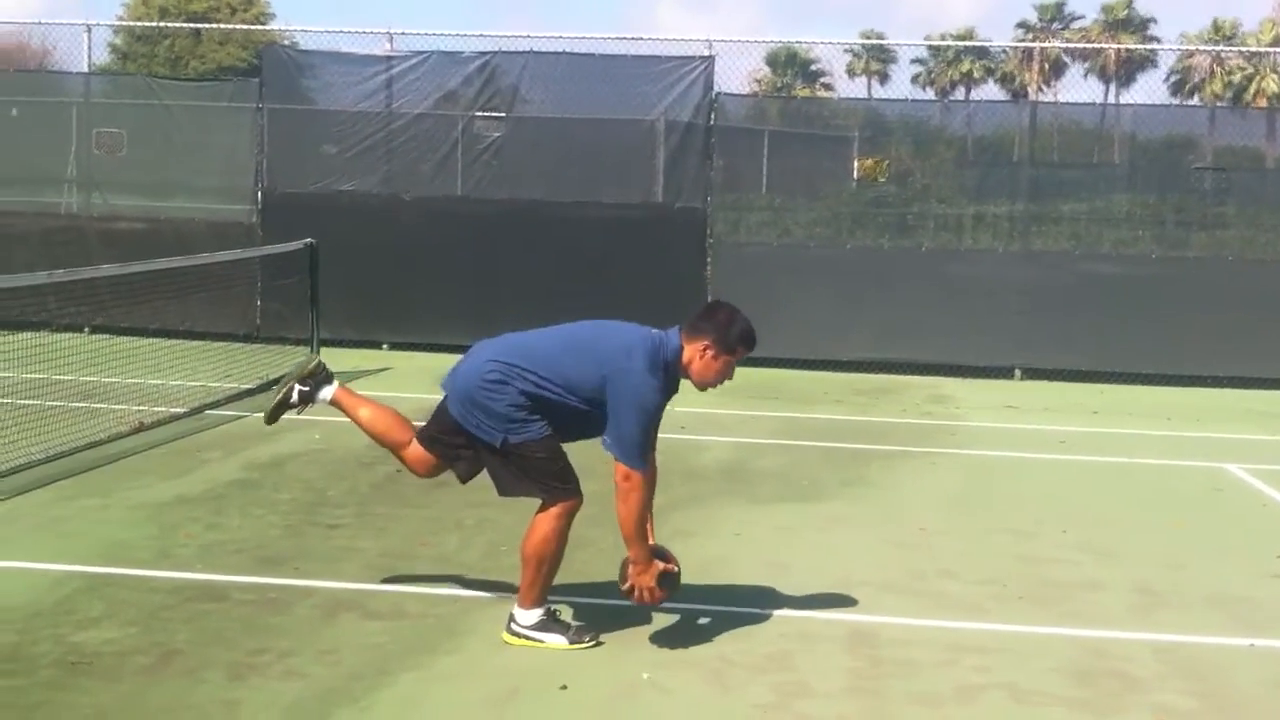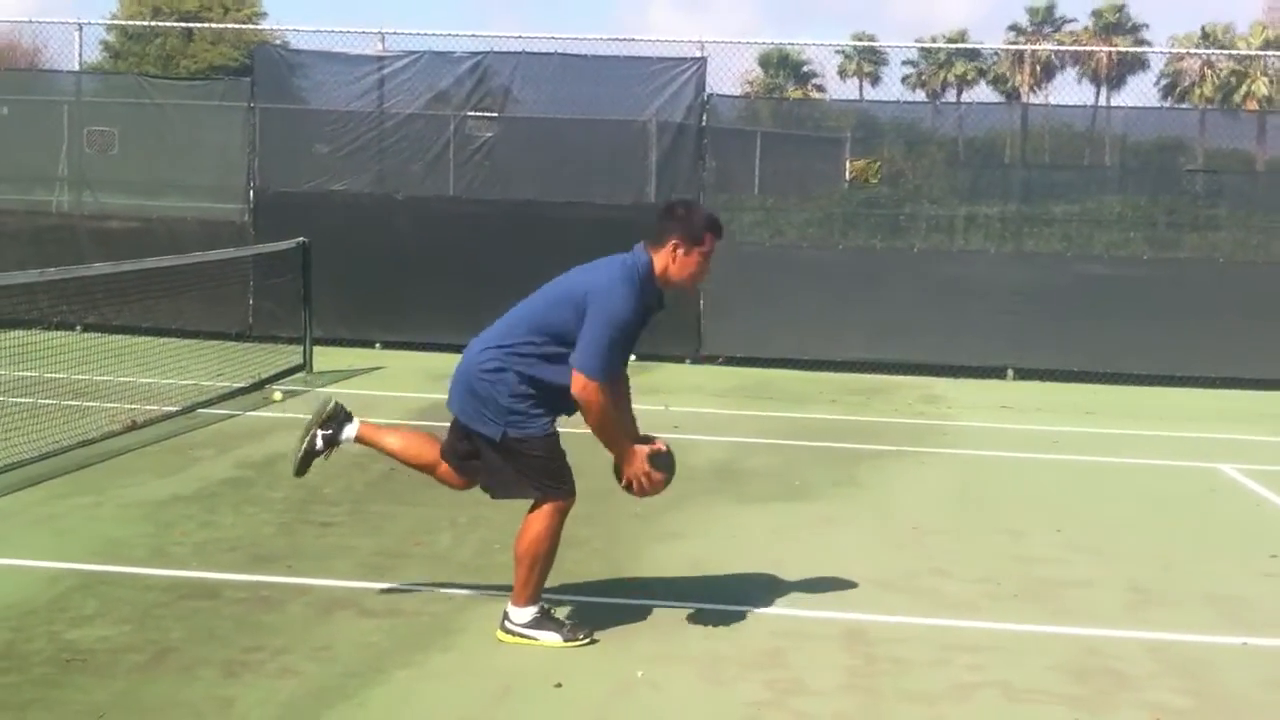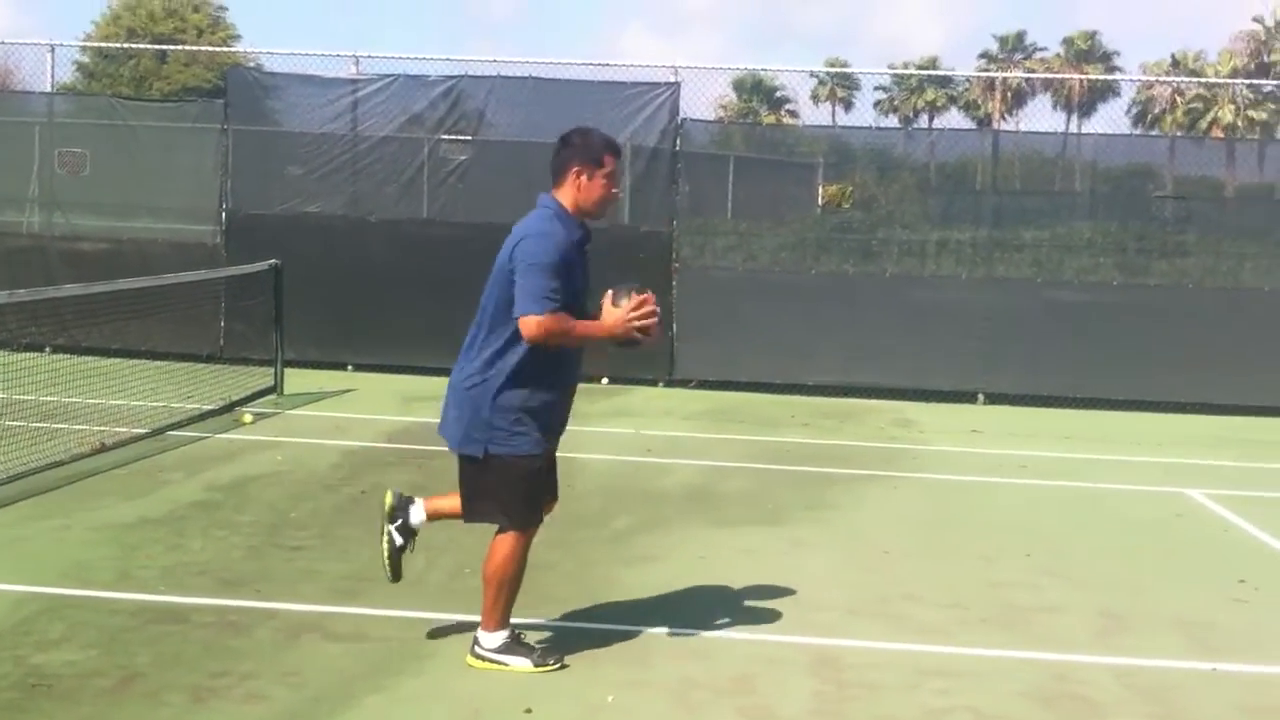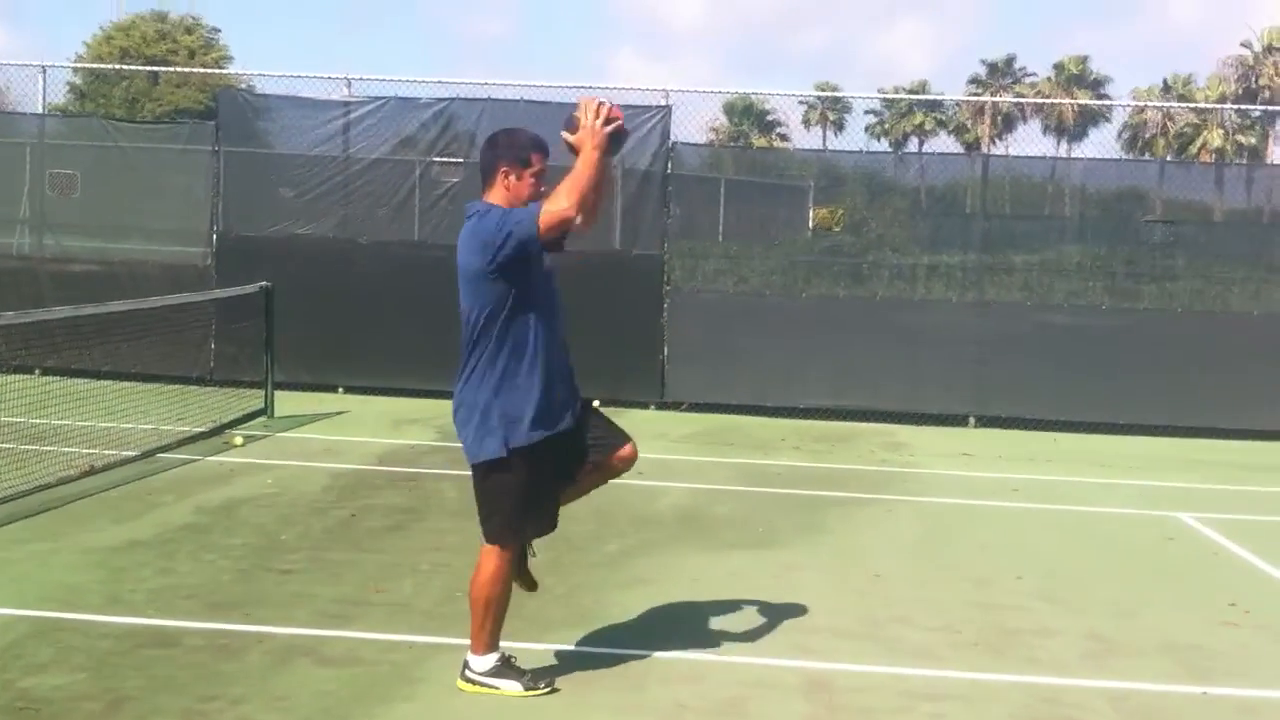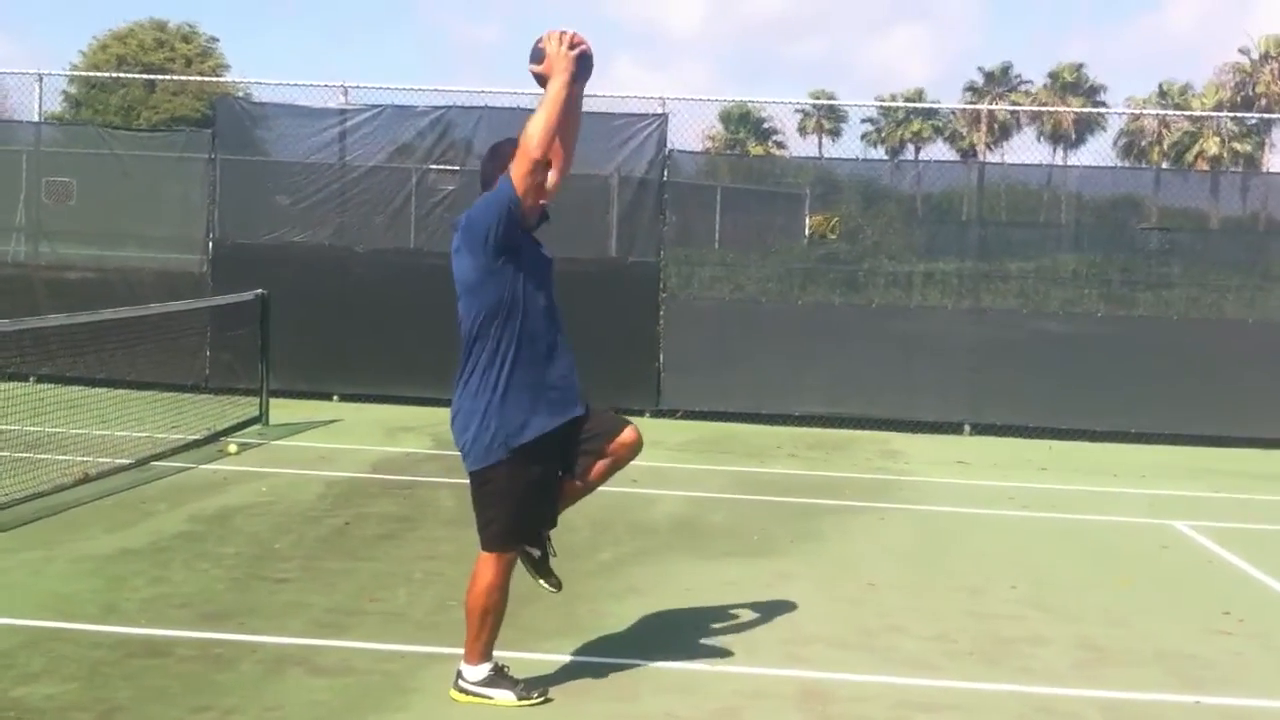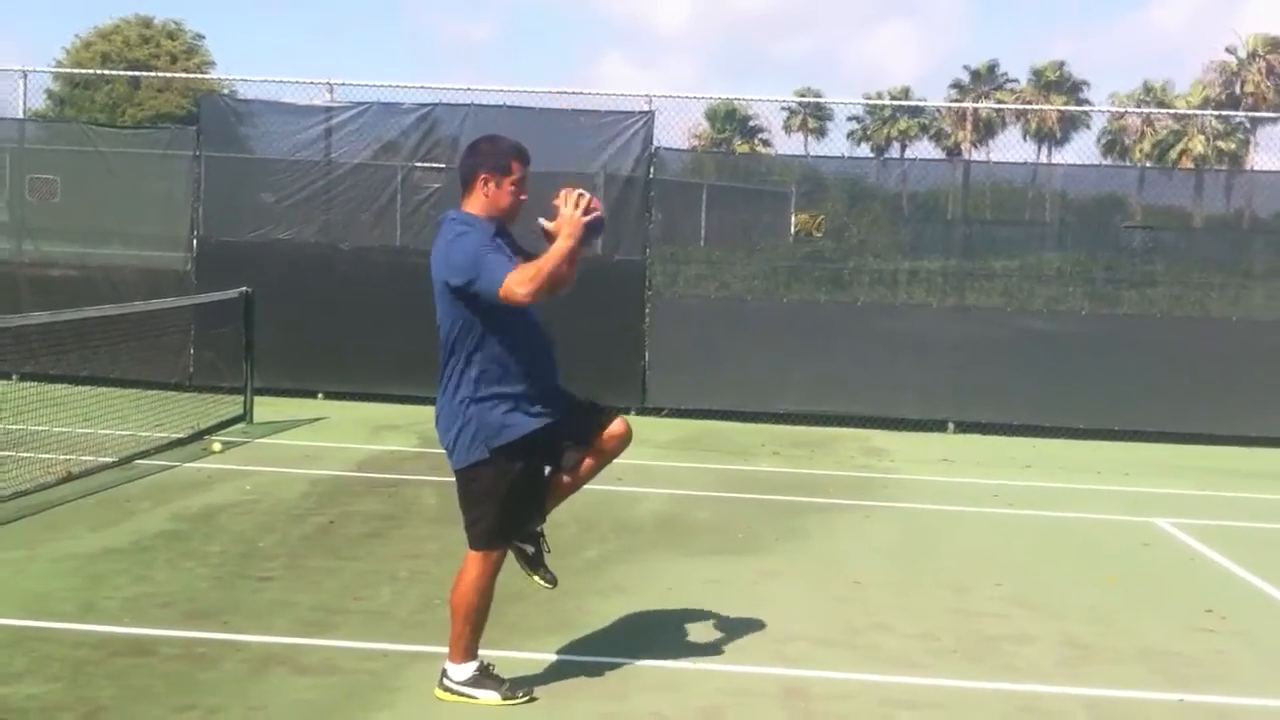
dt=0.4s
person 1, frame 1
left shoulder: (654, 355)
right shoulder: (641, 377)
left elbow: (643, 459)
right elbow: (629, 478)
left wrist: (649, 536)
right wrist: (641, 562)
left hip: (483, 376)
right hip: (497, 393)
left knee: (419, 455)
right knee: (562, 499)
left ankle: (324, 388)
right ankle: (528, 618)
person 1, frame 2
left shoulder: (634, 282)
right shoulder: (620, 294)
left elbow: (612, 373)
right elbow: (586, 390)
left wrist: (634, 442)
right wrist: (627, 456)
left hip: (488, 376)
right hip: (500, 388)
left knee: (452, 471)
right knee: (554, 496)
left ankle: (345, 427)
right ankle: (522, 617)
person 1, frame 3
left shoulder: (563, 231)
right shoulder: (546, 236)
right elbow: (536, 327)
left wrist: (609, 320)
right wrist: (607, 328)
left hip: (512, 399)
right hip: (501, 405)
left knee: (534, 502)
right knee: (520, 520)
left ankle: (414, 512)
right ankle: (492, 641)
person 1, frame 4
left shoulder: (515, 228)
right shoulder: (490, 231)
left elbow: (583, 213)
right elbow: (565, 210)
left wrist: (591, 149)
right wrist: (594, 144)
left hip: (546, 400)
right hip: (503, 412)
left knee: (618, 453)
right knee: (504, 539)
left ankle: (520, 522)
right ankle: (481, 664)
person 1, frame 5
left shoulder: (514, 231)
right shoulder: (481, 231)
left elbow: (559, 159)
right elbow: (529, 154)
left wrist: (571, 83)
right wrist: (559, 76)
left hip: (546, 408)
right hip: (501, 421)
left knee: (622, 441)
right knee: (500, 552)
left ankle: (537, 526)
right ankle: (475, 673)
person 1, frame 6
left shoulder: (494, 239)
right shoulder: (462, 243)
left elbow: (555, 281)
right elbow: (525, 289)
left wrist: (566, 232)
right wrist: (570, 234)
left hip: (532, 403)
right hip: (487, 419)
left knee: (613, 432)
right knee: (487, 549)
left ankle: (528, 523)
right ankle: (460, 672)
